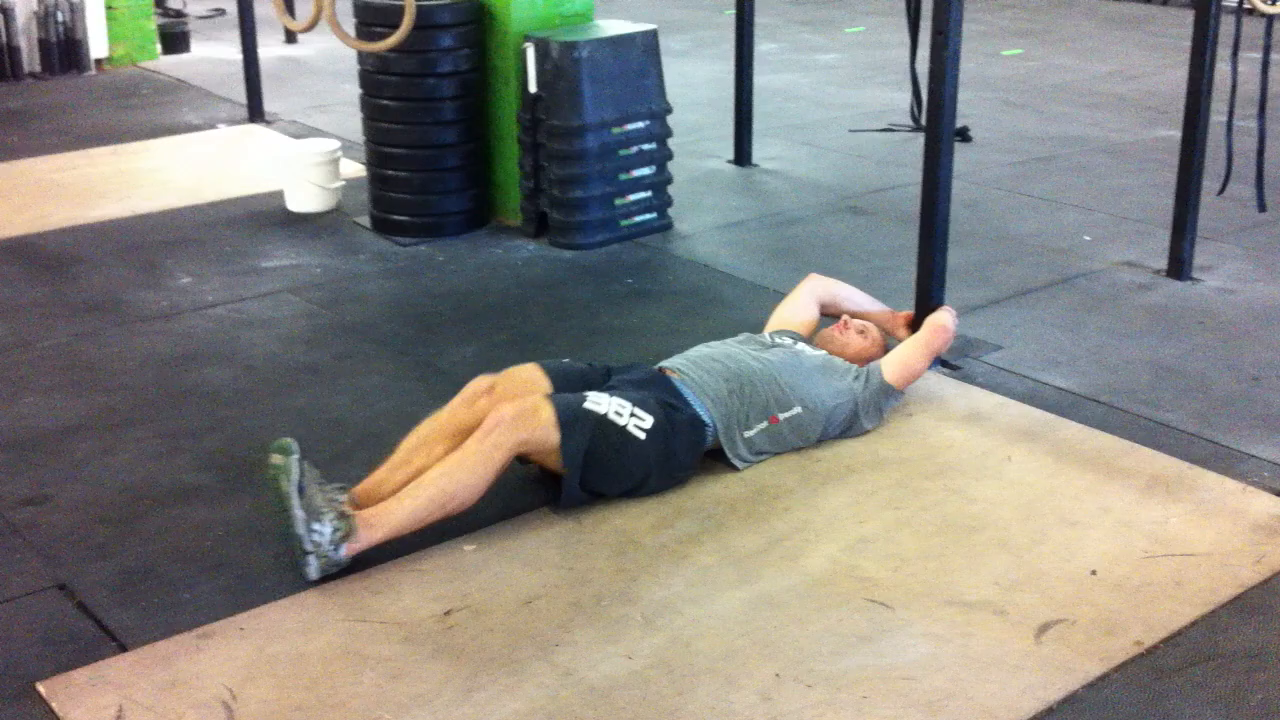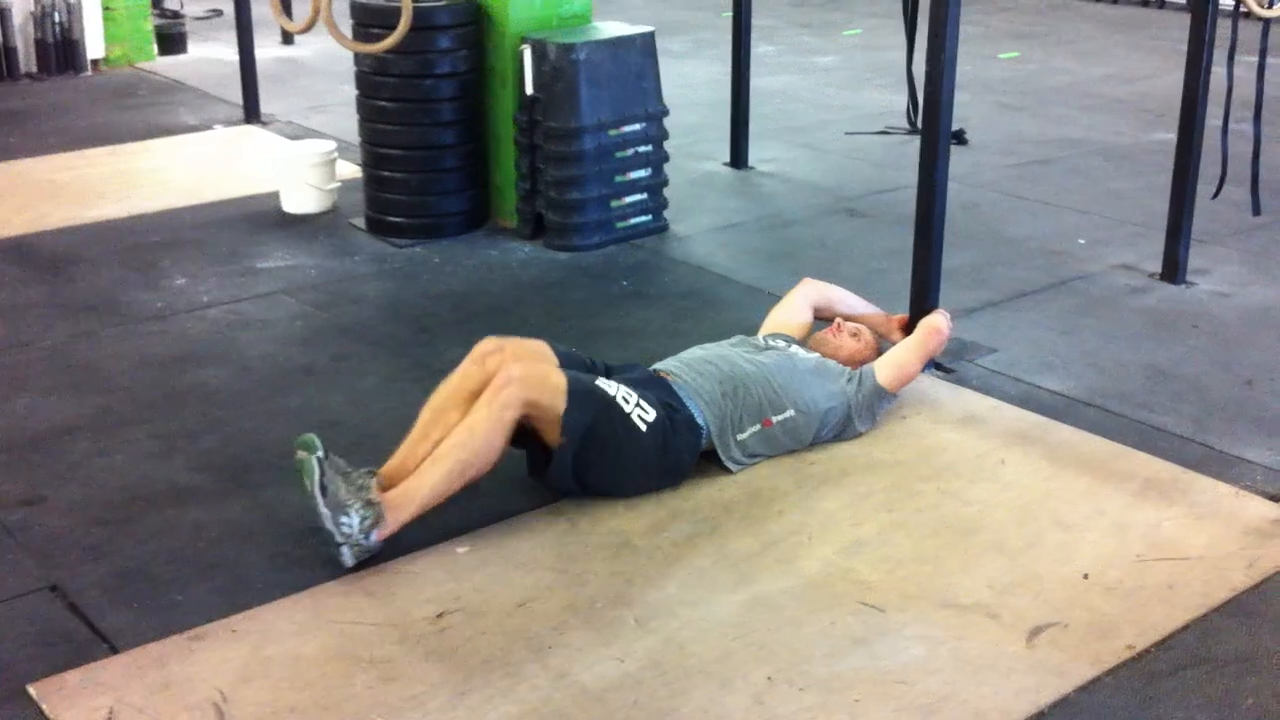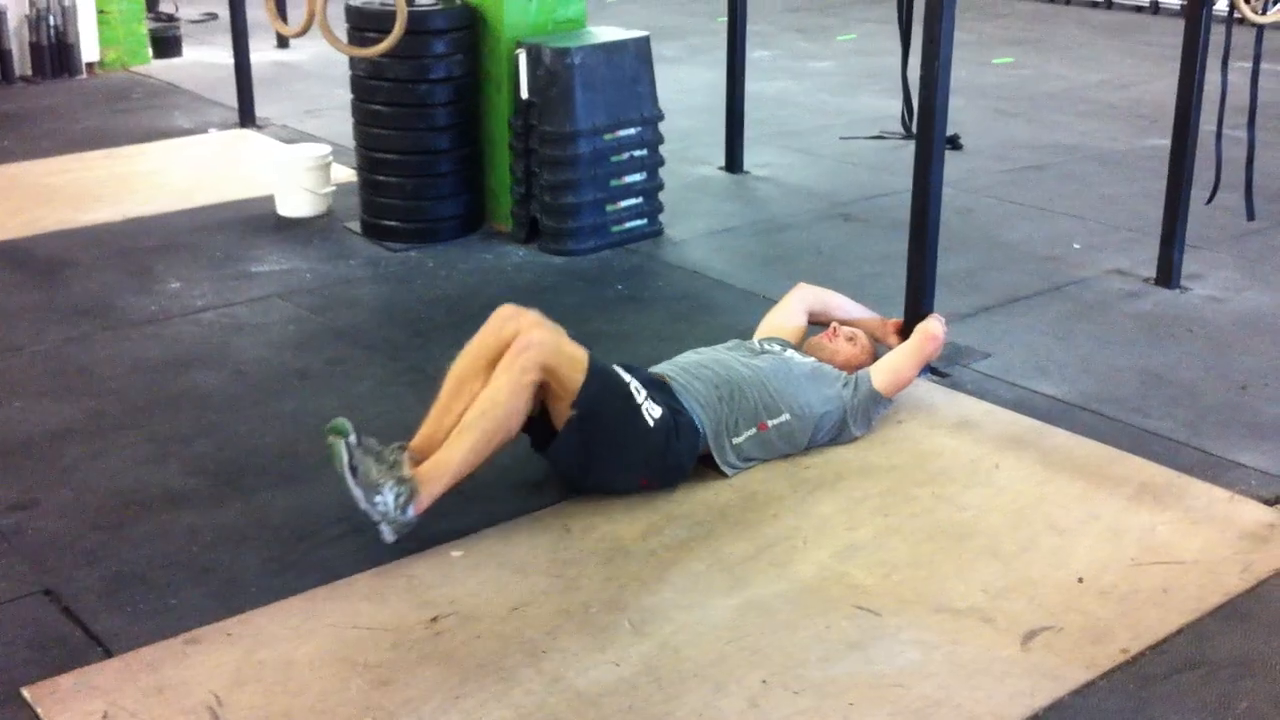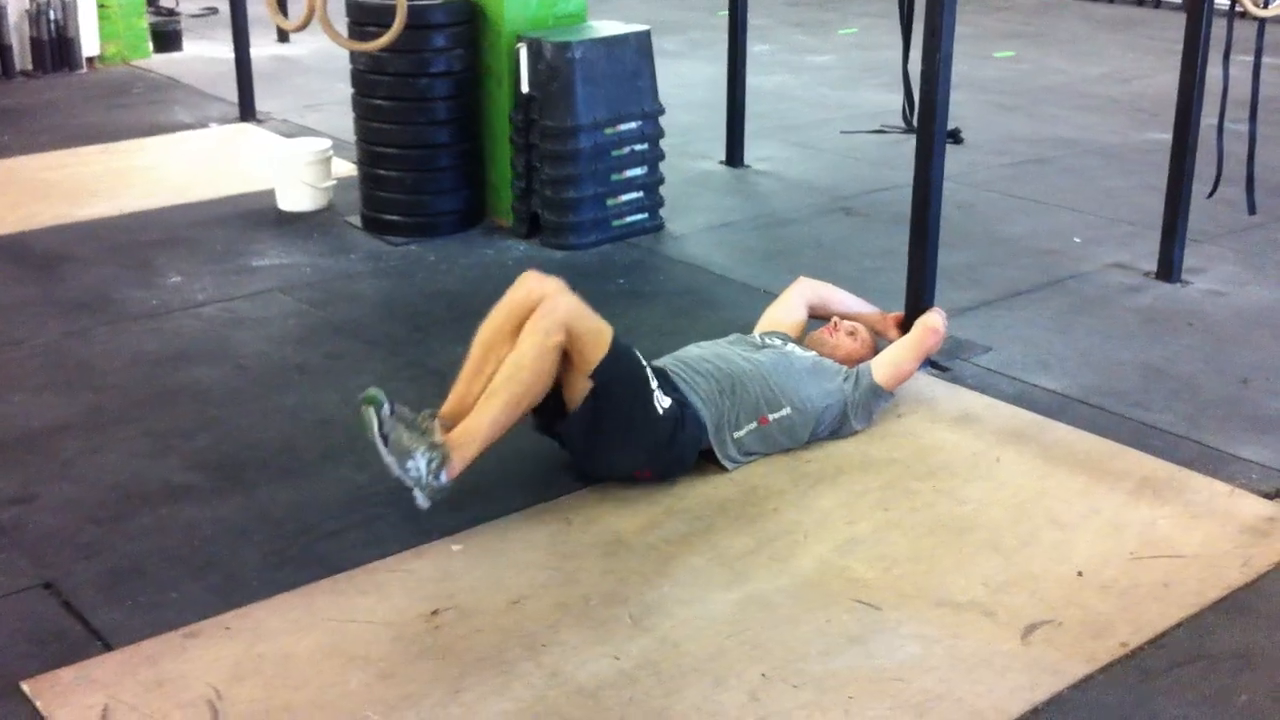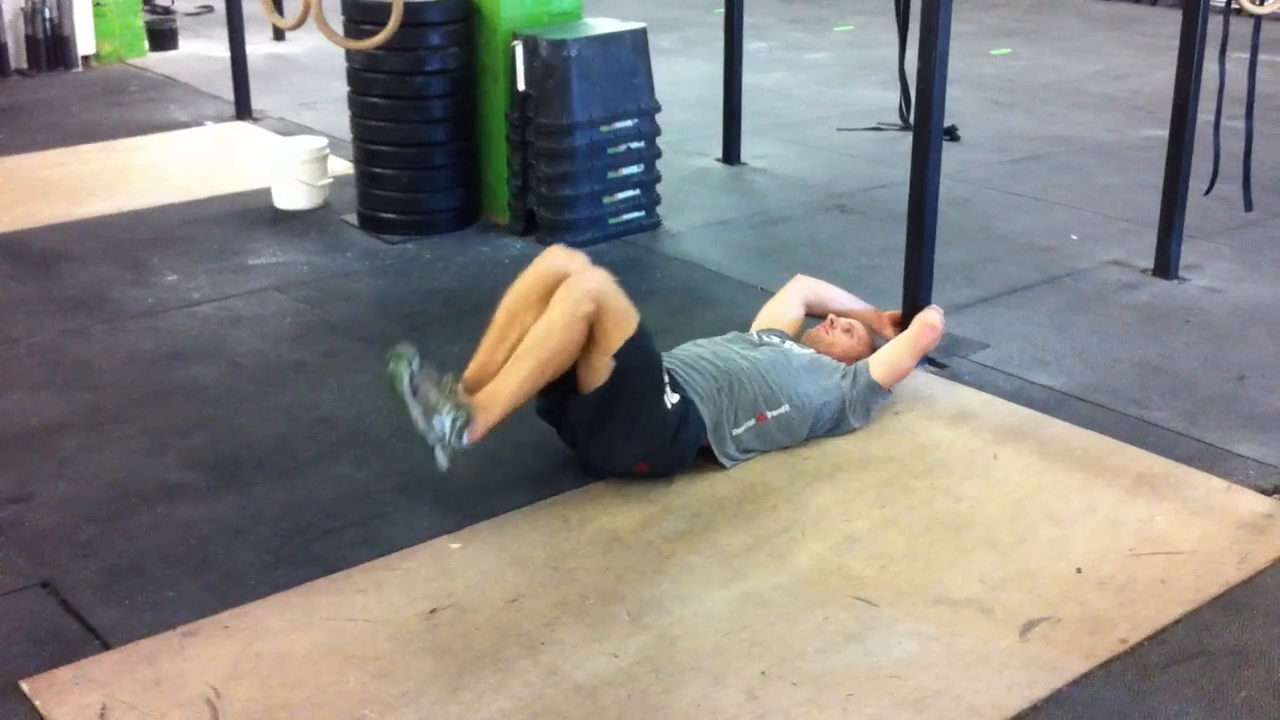
dt=0.2s
person 1, frame 1
left shoulder: (851, 392)
right shoulder: (791, 346)
left elbow: (938, 332)
right elbow: (815, 284)
right wrist: (890, 307)
left hip: (674, 431)
right hip: (641, 383)
left knee: (509, 419)
right knee: (487, 388)
left ankle: (349, 537)
right ankle: (355, 502)
person 1, frame 2
left shoulder: (849, 397)
right shoulder: (785, 348)
left elbow: (932, 334)
right elbow: (809, 289)
right wrist: (884, 312)
left hip: (669, 434)
right hip: (642, 387)
left knee: (519, 376)
right knee: (494, 352)
left ankle: (379, 520)
right ankle: (381, 483)
person 1, frame 3
left shoulder: (844, 400)
right shoulder: (781, 353)
left elbow: (928, 339)
right elbow: (804, 294)
right wrist: (880, 319)
left hip: (662, 440)
right hip: (642, 397)
left knee: (537, 342)
right knee: (511, 322)
left ankle: (411, 496)
right ankle: (410, 459)
person 1, frame 4
left shoulder: (846, 393)
right shoulder: (780, 347)
left elbow: (931, 330)
right elbow: (804, 289)
right wrist: (880, 316)
left hip: (665, 435)
right hip: (649, 390)
left knee: (561, 312)
right knee: (535, 288)
left ankle: (444, 462)
right ankle: (442, 429)
person 1, frame 5
left shoulder: (842, 392)
right shoulder: (774, 345)
left elbow: (927, 328)
right elbow: (802, 287)
right wrist: (878, 312)
left hip: (656, 432)
right hip: (598, 411)
left knee: (592, 286)
right knee: (560, 262)
left ankle: (467, 421)
right ankle: (463, 391)
